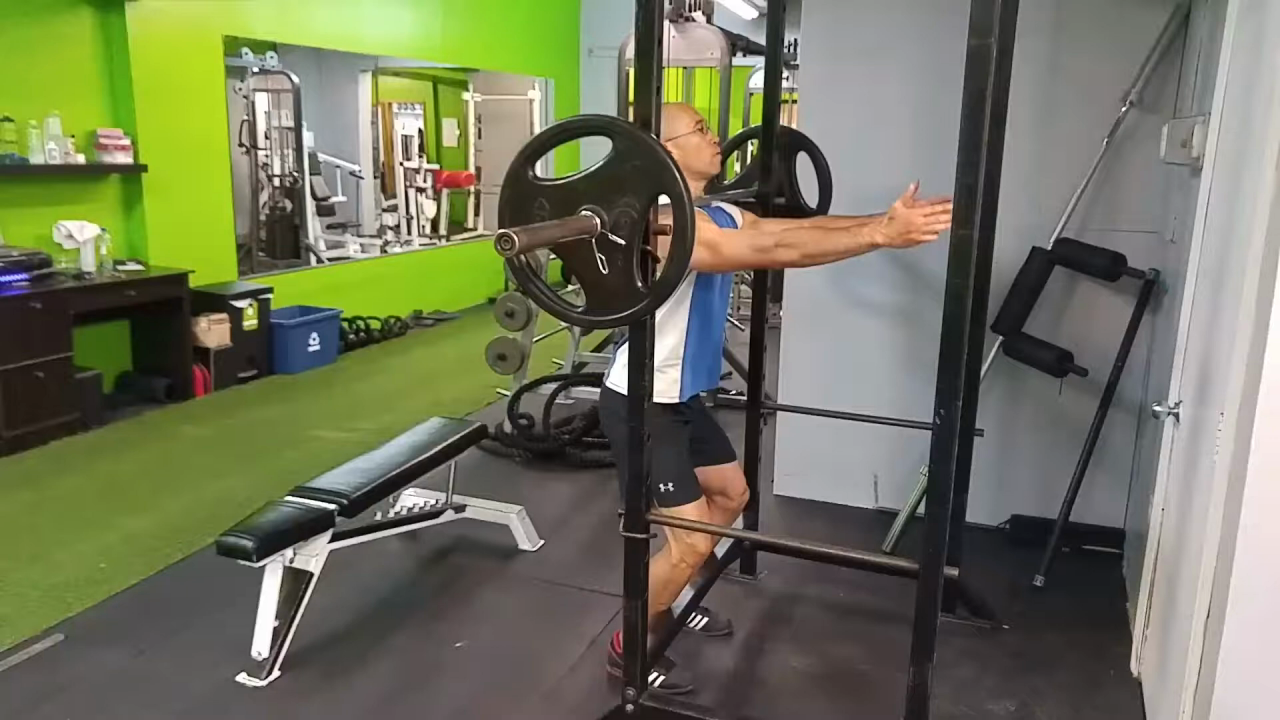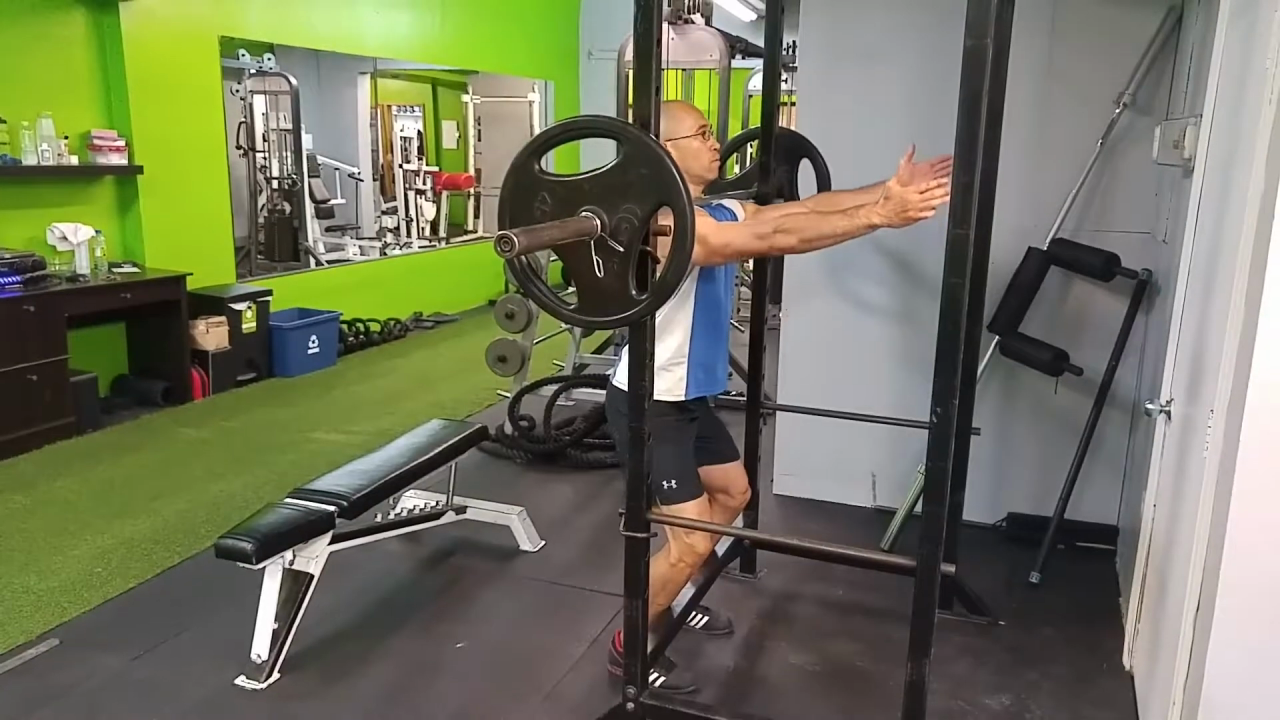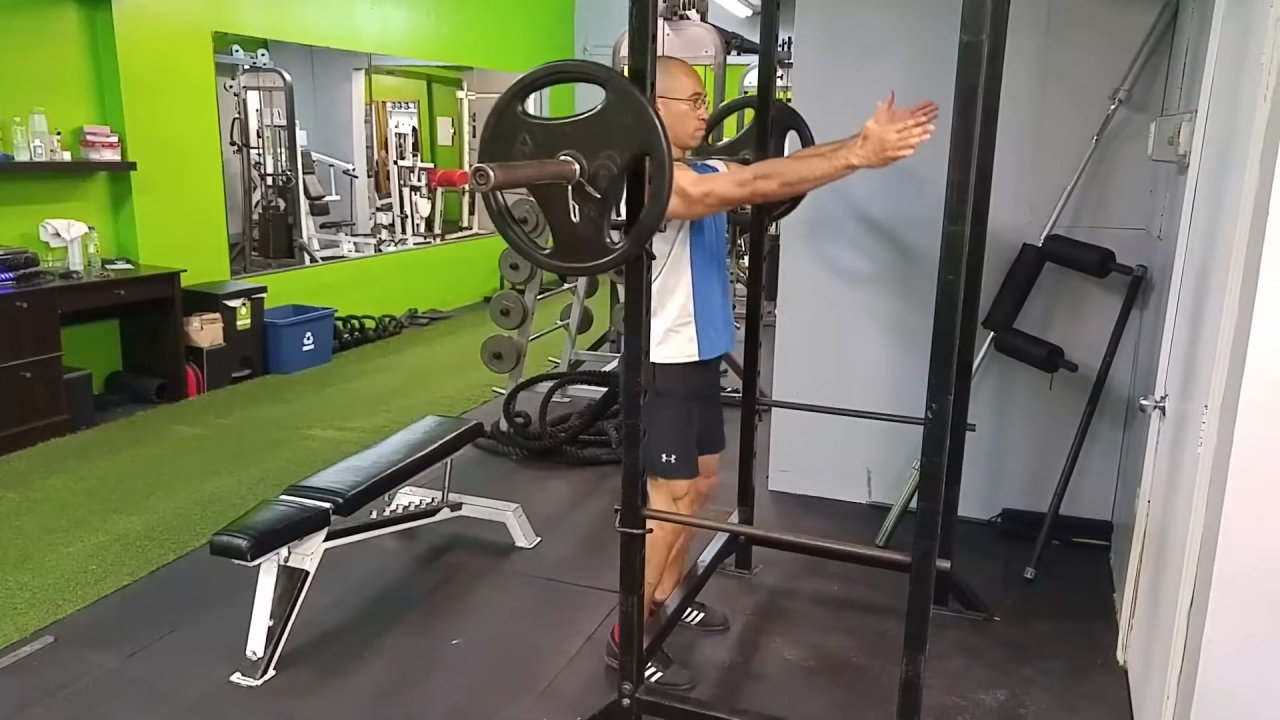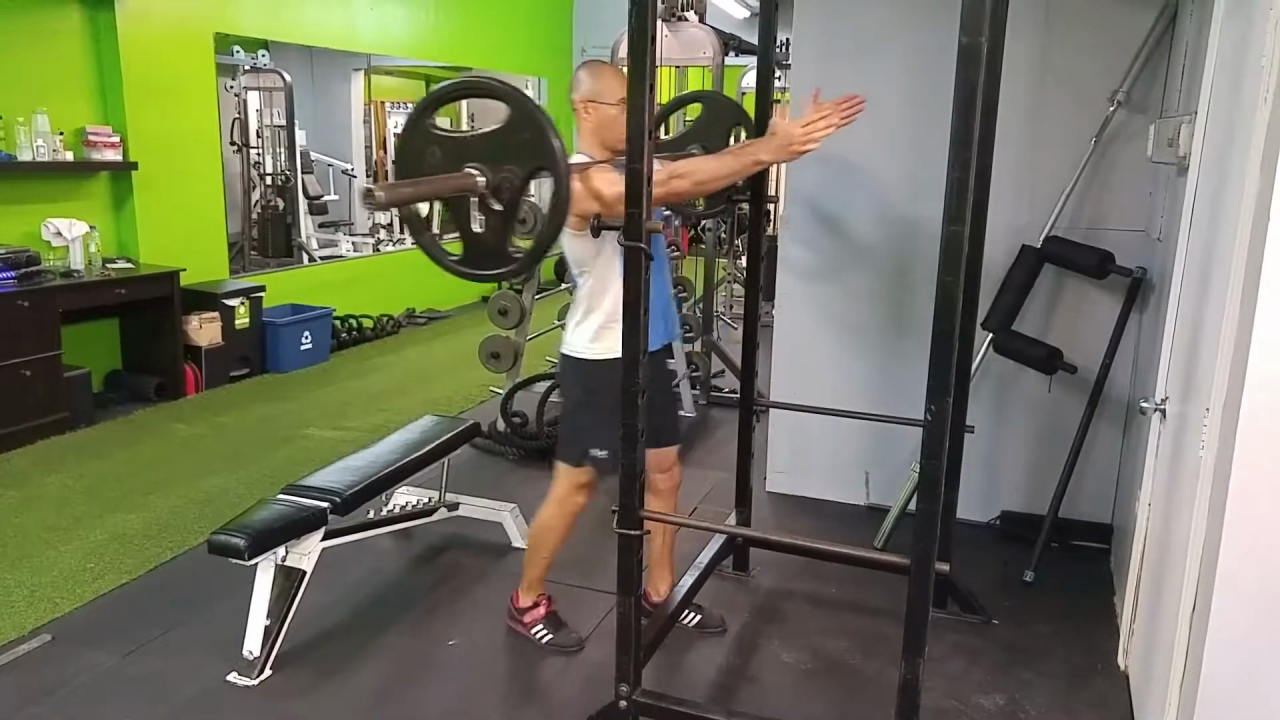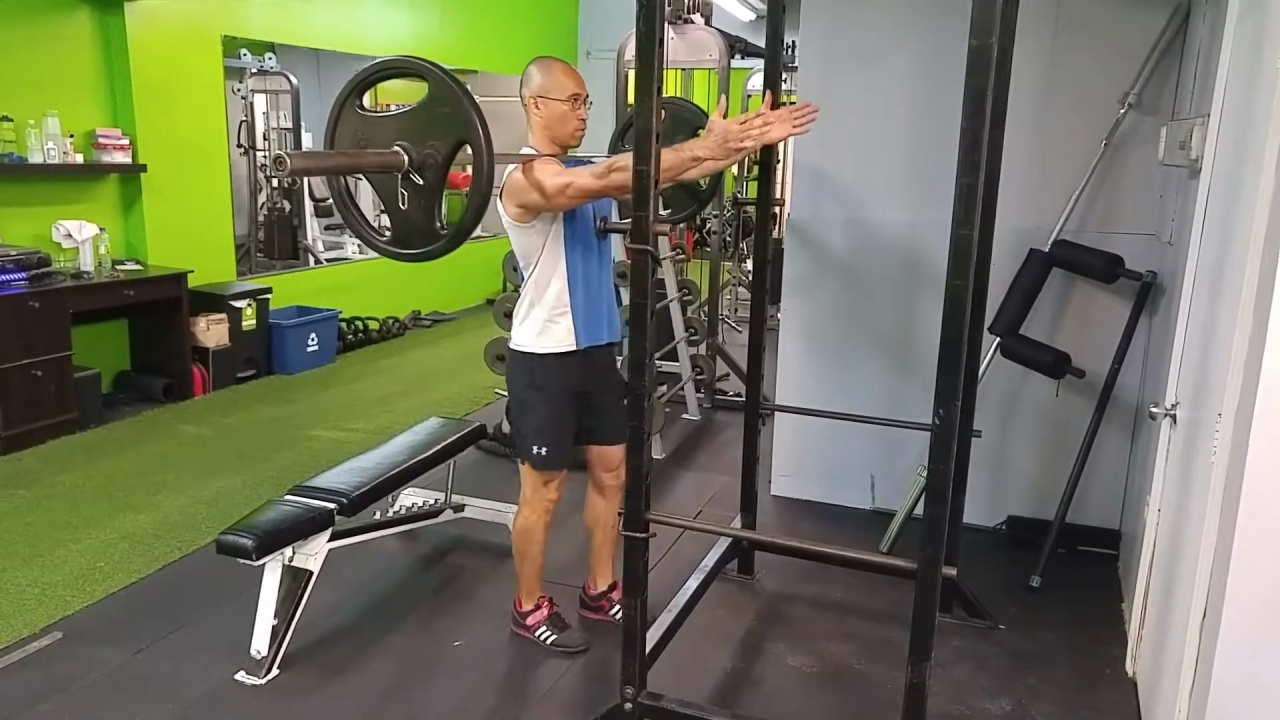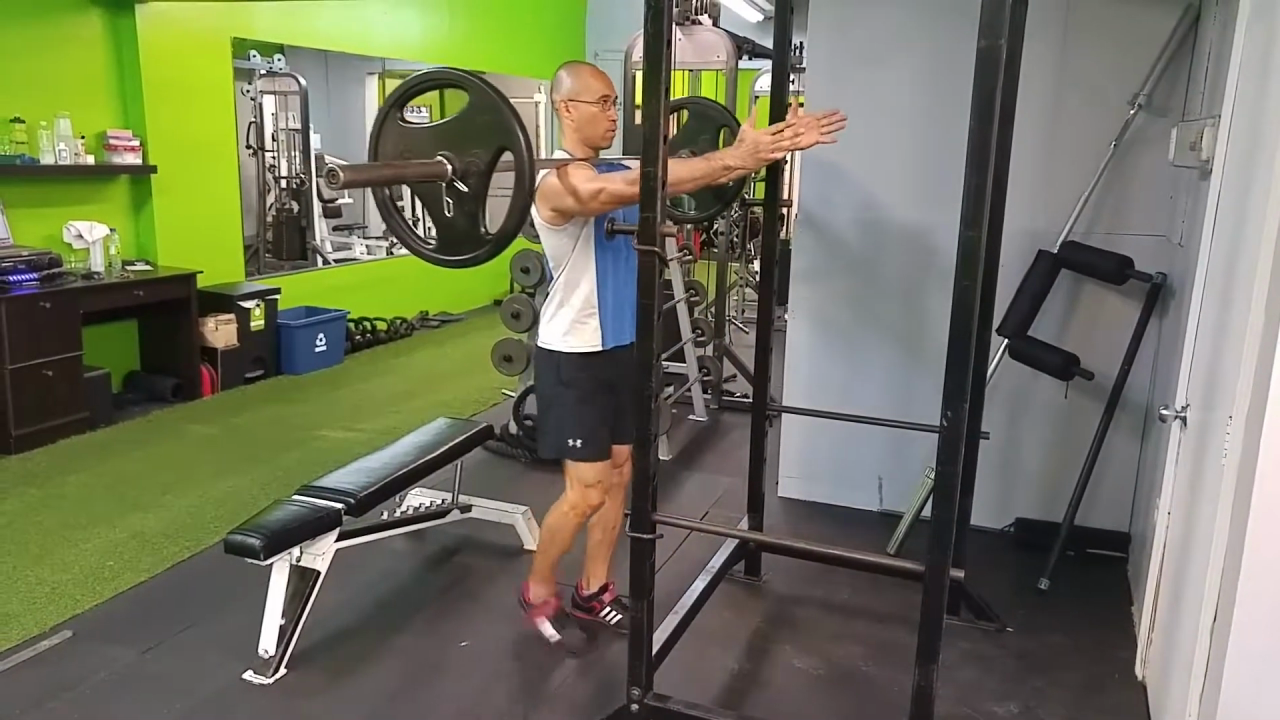
dt=0.7s
person 1, frame 1
left shoulder: (723, 216)
left elbow: (792, 230)
right elbow: (774, 251)
left wrist: (887, 219)
right wrist: (880, 235)
left hip: (682, 397)
right hip: (640, 402)
left knee: (730, 496)
right knee: (692, 540)
left ankle: (666, 602)
right ankle: (628, 647)
person 1, frame 2
left shoulder: (724, 212)
left elbow: (802, 209)
right elbow: (774, 239)
left wrist: (888, 190)
right wrist: (878, 216)
left hip: (689, 395)
right hip: (647, 402)
left knee: (732, 494)
right knee: (692, 540)
left ankle: (667, 599)
right ankle: (628, 646)
person 1, frame 3
left shoulder: (705, 172)
left elbow: (776, 169)
right elbow: (758, 186)
left wrist: (865, 139)
right wrist: (859, 157)
left hip: (700, 357)
right hip: (664, 365)
left knee: (697, 488)
right knee: (670, 505)
left ankle: (664, 596)
right ankle: (629, 639)
person 1, frame 4
right shoulder: (583, 184)
left elbow: (693, 173)
right elbow: (672, 186)
left wrist: (783, 139)
right wrist: (770, 152)
left hip: (648, 354)
right hip: (599, 362)
left knee: (664, 476)
right knee: (573, 491)
left ankle: (659, 595)
right ankle: (527, 602)
person 1, frame 5
left shoulder: (584, 172)
right shoulder: (526, 180)
left elbow: (652, 175)
right elbow: (609, 178)
left wrist: (748, 141)
right wrist: (702, 147)
left hip: (595, 349)
right hip: (545, 357)
left knee: (612, 473)
right knee: (543, 491)
left ankle: (601, 590)
right ankle: (530, 607)
person 1, frame 6
left shoulder: (612, 174)
right shoulder: (560, 182)
left elbow: (670, 179)
right elbow: (637, 186)
left wrist: (771, 147)
right wrist: (733, 157)
left hip: (618, 348)
right hip: (572, 356)
left knee: (618, 475)
right knee: (588, 490)
left ankle: (592, 590)
right ankle: (538, 593)
